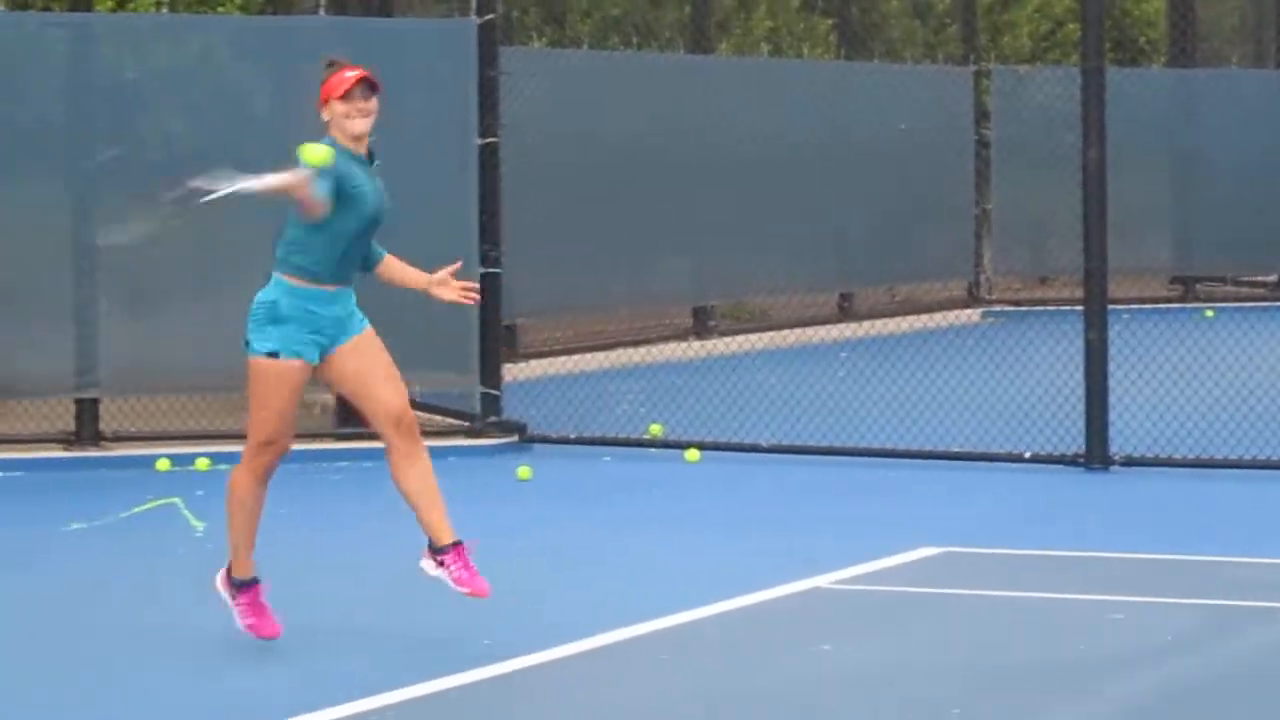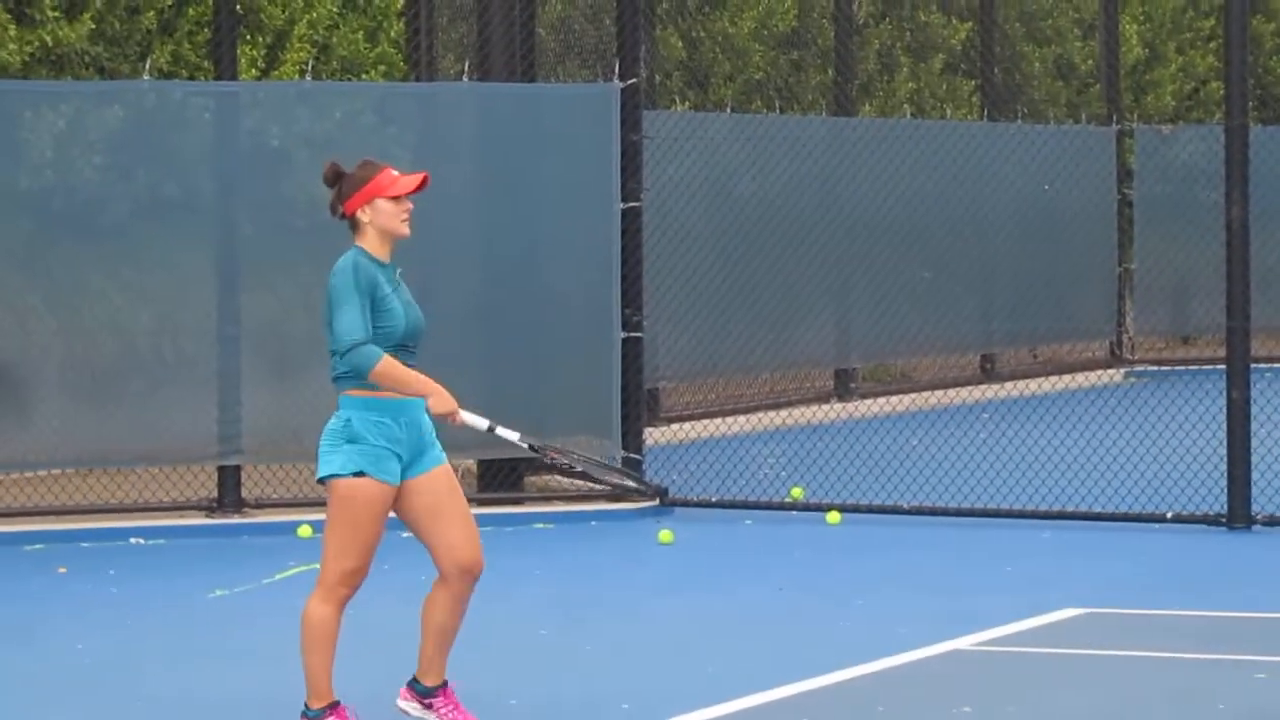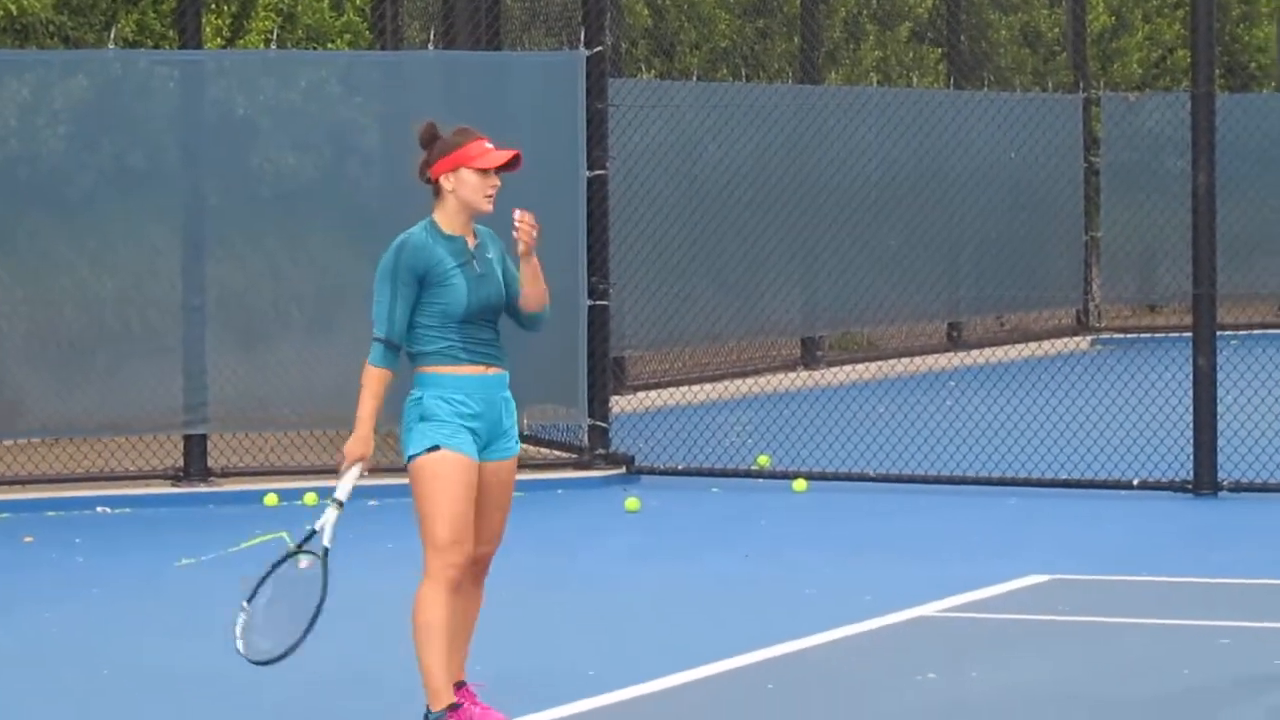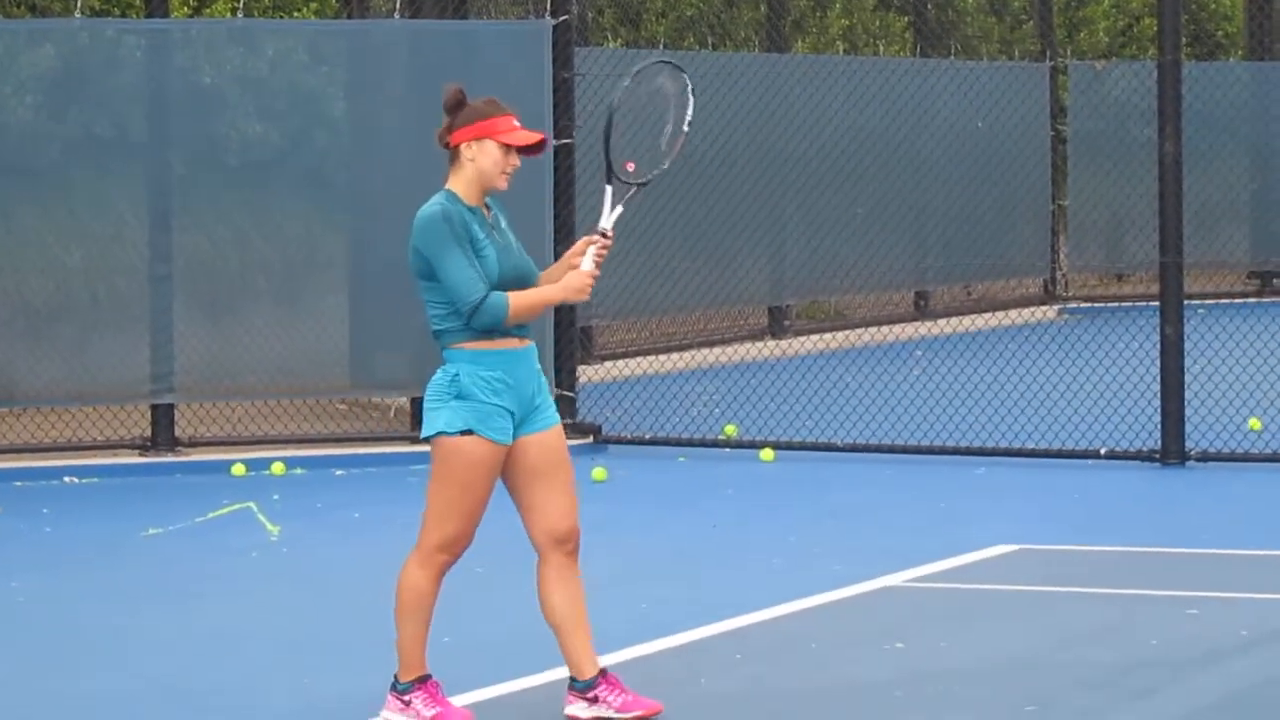
dt=1s
person 1, frame 1
left shoulder: (368, 168)
right shoulder: (326, 158)
right elbow: (315, 211)
left wrist: (426, 283)
right wrist: (296, 187)
left hip: (340, 313)
right hip: (286, 313)
left knee: (400, 423)
right knee: (264, 452)
left ankle: (446, 550)
right ankle: (240, 583)
person 1, frame 2
left shoulder: (387, 271)
right shoulder: (351, 270)
right elbow: (355, 354)
right wrist: (430, 391)
left hip: (415, 435)
right hip: (365, 433)
left knee: (464, 565)
right knee: (340, 582)
person 1, frame 3
left shoulder: (491, 242)
right shoulder: (410, 250)
left elbow: (531, 317)
right elbow: (383, 346)
left wrist: (528, 254)
right wrist: (364, 428)
left hip: (496, 406)
right hip: (441, 409)
left knee: (476, 563)
right knee: (448, 563)
person 1, frame 4
left shoulder: (493, 212)
right shoulder: (437, 219)
right elbow: (484, 308)
left wrist: (569, 264)
right wrist: (563, 290)
left hip: (528, 384)
right hip: (475, 388)
left knee: (560, 539)
right knee: (442, 546)
